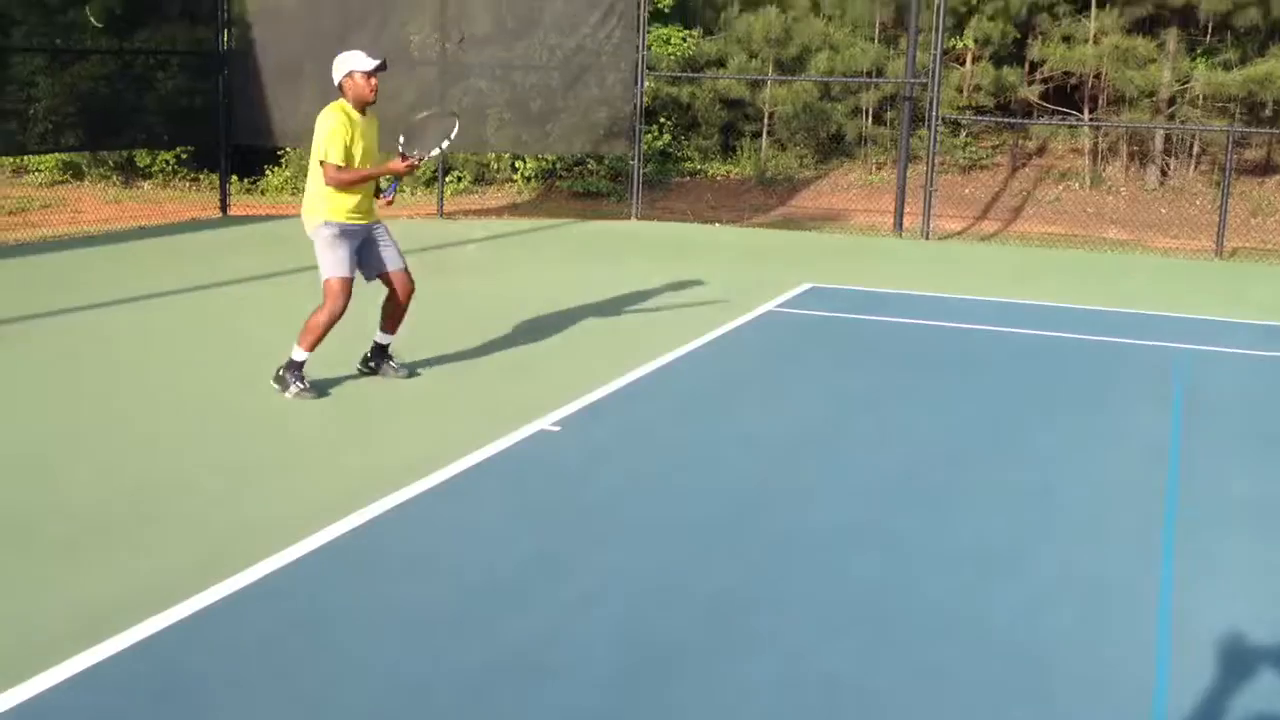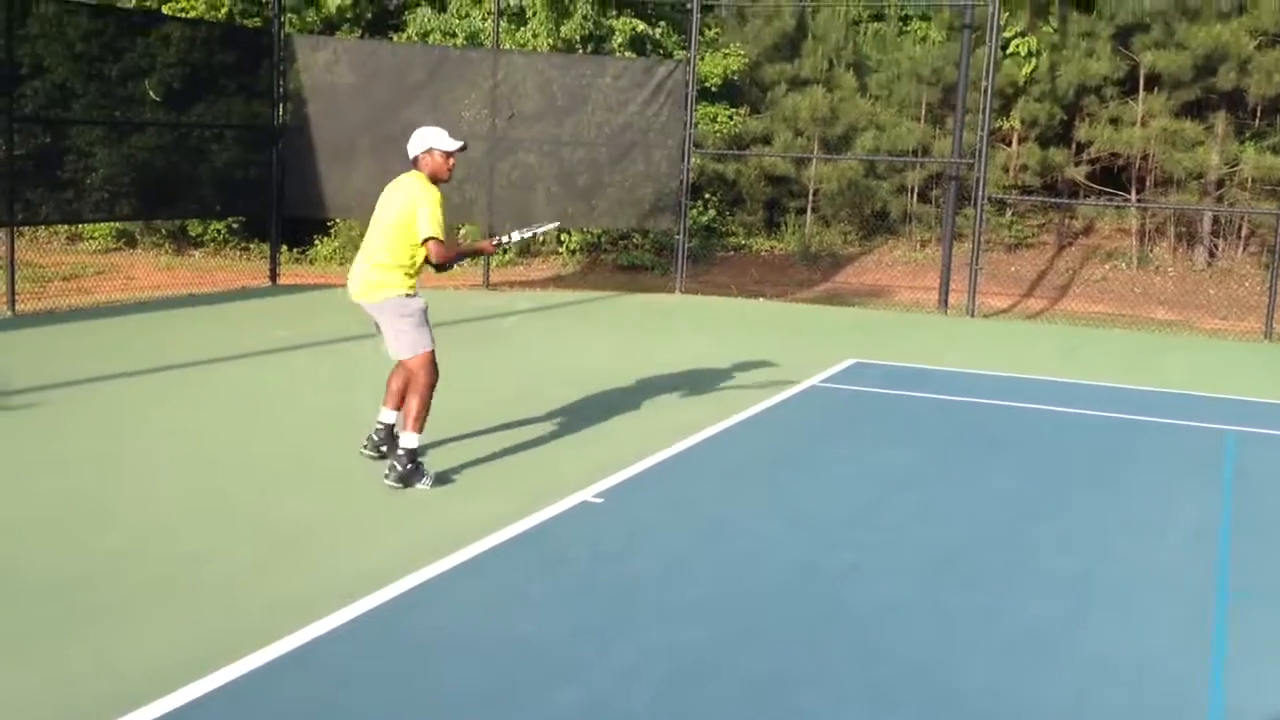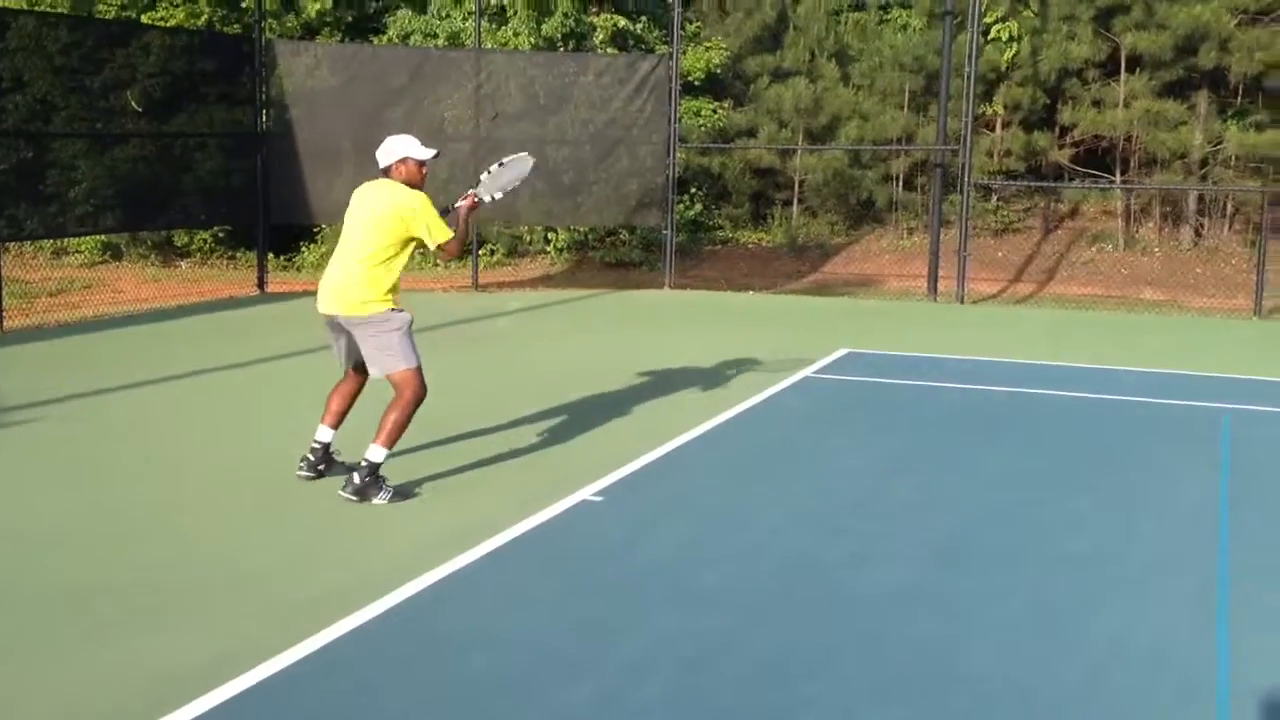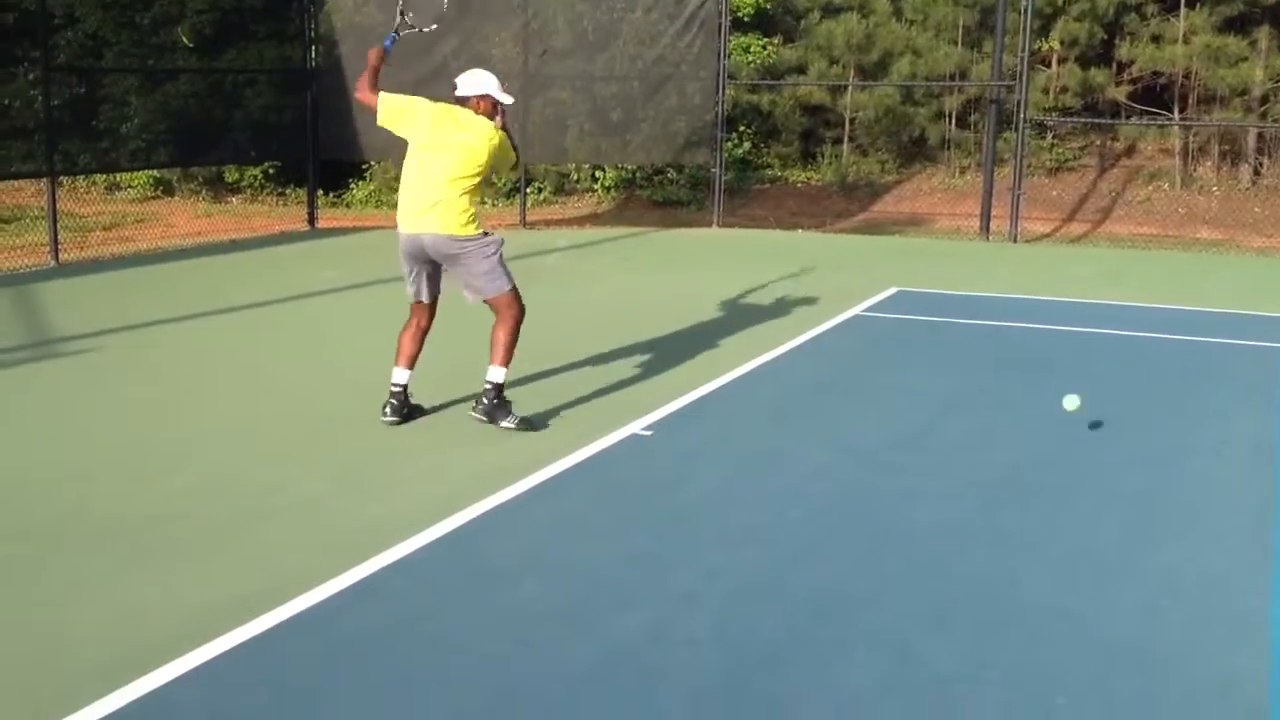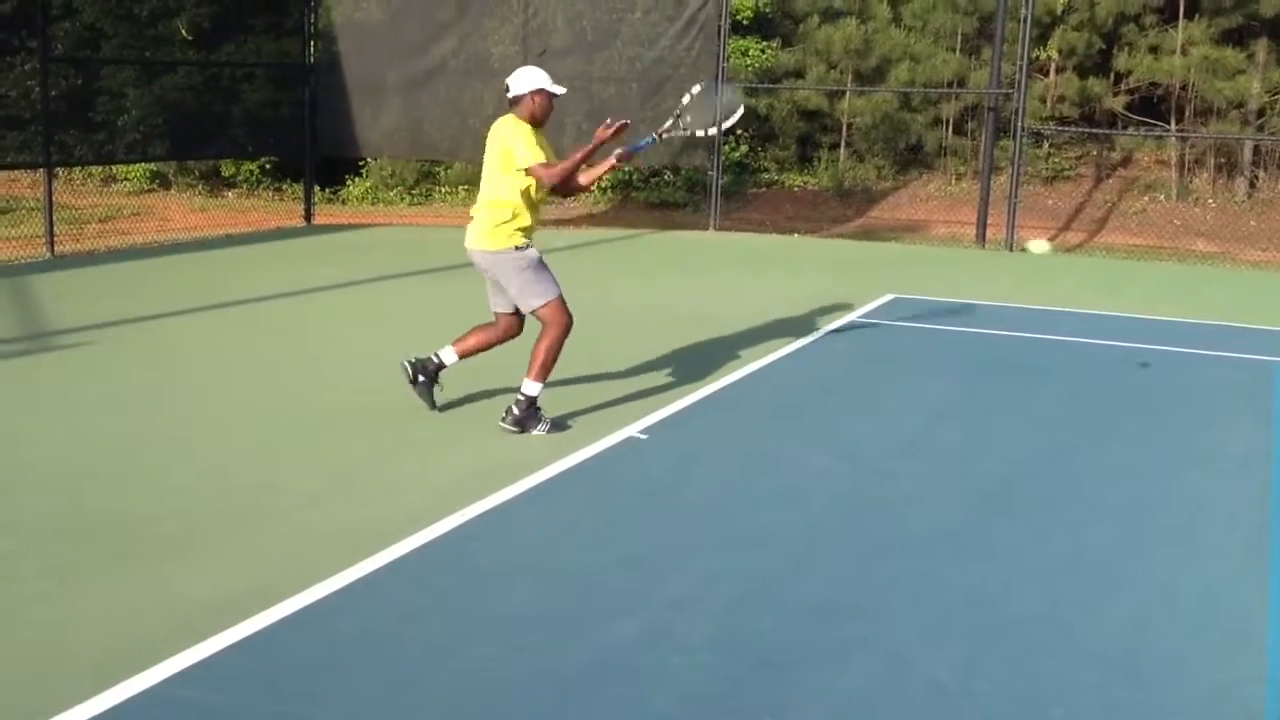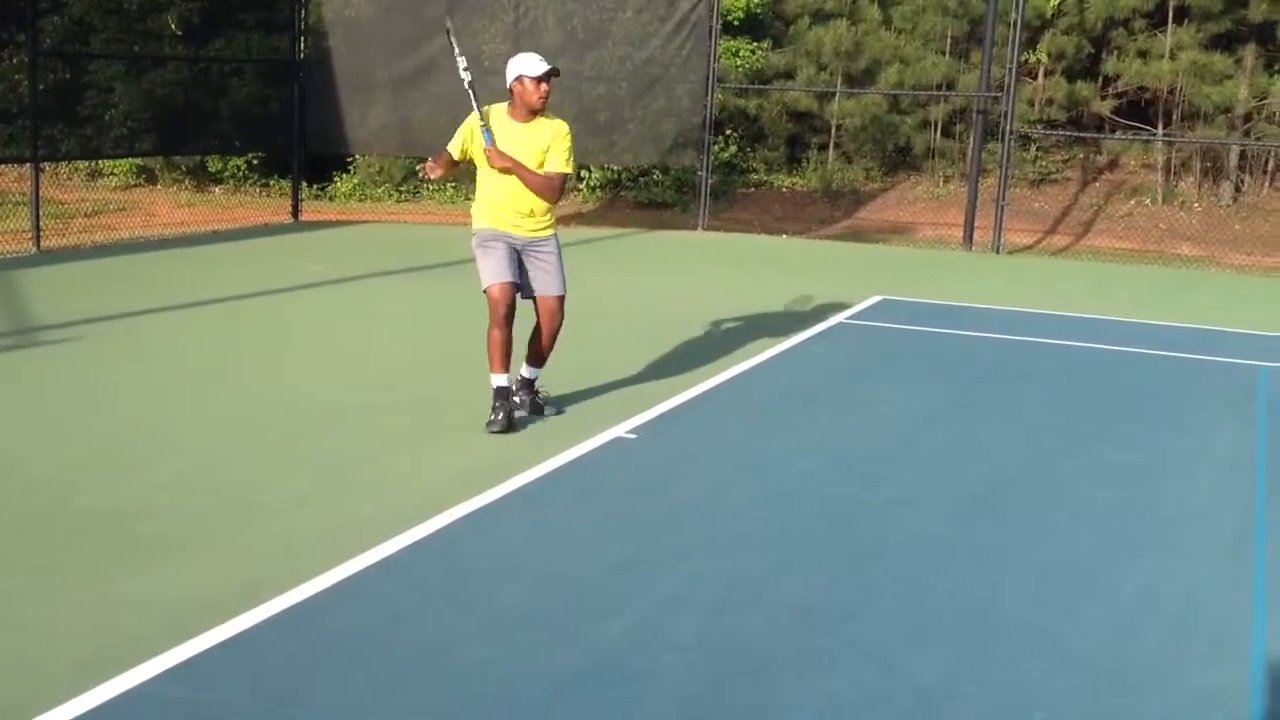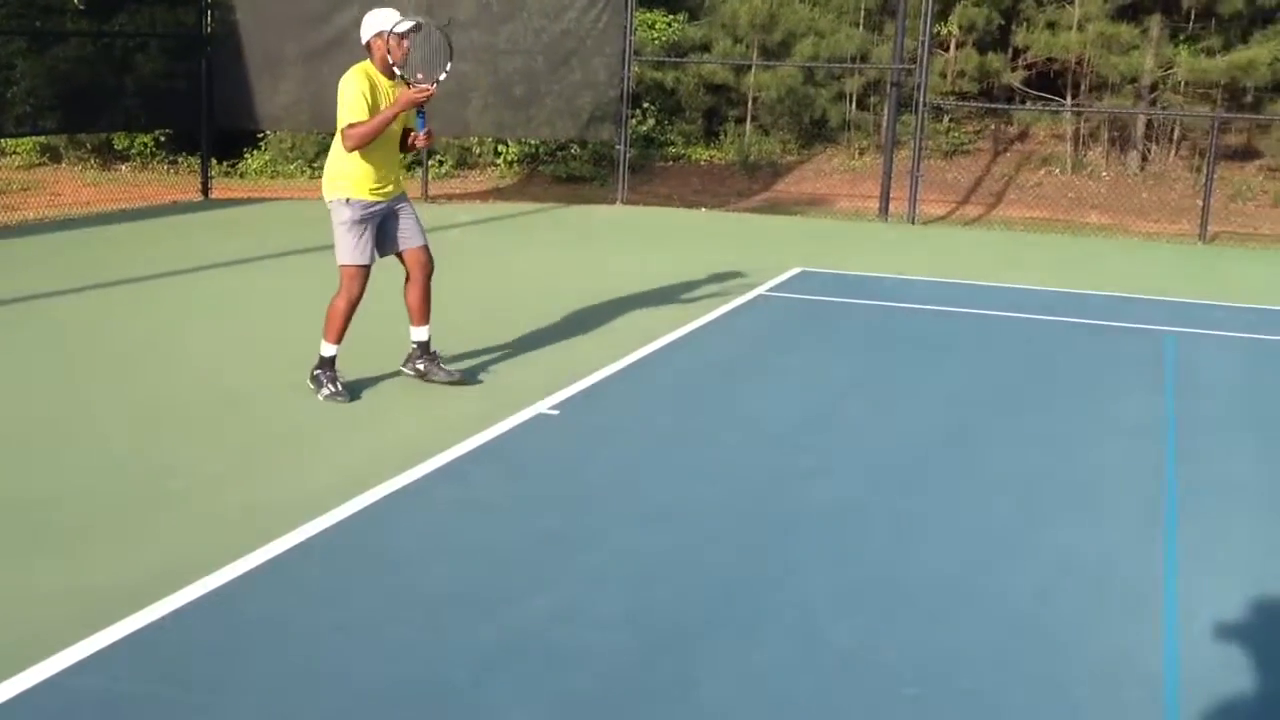
dt=0.5s
person 1, frame 1
left shoulder: (369, 121)
right shoulder: (334, 118)
right elbow: (333, 176)
left wrist: (381, 190)
right wrist: (386, 170)
left hip: (365, 221)
right hip: (331, 221)
left knee: (403, 287)
right knee: (337, 300)
left ankle: (376, 355)
right ankle: (290, 370)
person 1, frame 2
left shoulder: (403, 184)
right shoulder: (425, 193)
right elbow: (437, 253)
left wrist: (437, 260)
right wrist: (476, 249)
left hip: (369, 282)
right hip: (387, 289)
left knee: (413, 360)
right knee: (425, 373)
left ankle: (382, 435)
right ankle: (405, 462)
person 1, frame 3
left shoulder: (364, 191)
right shoulder: (415, 202)
right elbow: (452, 249)
right wrist: (464, 214)
left hip: (331, 300)
right hip: (368, 306)
left knee: (354, 378)
right knee: (412, 390)
left ankle: (315, 455)
right ankle: (364, 476)
person 1, frame 4
left shoulder: (423, 112)
right shoulder: (493, 136)
left elbow: (364, 94)
right elbow: (513, 163)
left wrist: (374, 61)
left hip: (410, 231)
right hip: (455, 233)
left knee: (420, 315)
right knee: (511, 310)
left ankle: (397, 398)
right ankle: (491, 396)
person 1, frame 5
left shoulder: (535, 134)
right shoulder: (510, 129)
left elbow: (566, 188)
right elbow: (551, 178)
left wrist: (608, 165)
right wrist: (594, 145)
left hip: (497, 243)
right hip: (502, 244)
left knee: (508, 325)
right knee: (559, 321)
left ankle: (428, 366)
right ankle: (522, 409)
person 1, frame 6
left shoulder: (557, 131)
right shoulder: (482, 119)
left elbow: (555, 192)
right elbow: (450, 153)
left wrist: (511, 164)
right wrist: (438, 165)
left hip: (540, 235)
right hip: (493, 230)
left knee: (552, 318)
right knee: (502, 308)
left ankle: (525, 388)
right ankle: (501, 400)
person 1, frame 7
left shoulder: (397, 81)
right shoulder: (357, 81)
right elbow: (351, 140)
left wrist: (415, 139)
right wrist: (400, 106)
left hip: (390, 193)
right hip: (352, 195)
left knee: (421, 266)
right knee: (353, 284)
left ankle: (422, 356)
right ankle: (324, 369)
